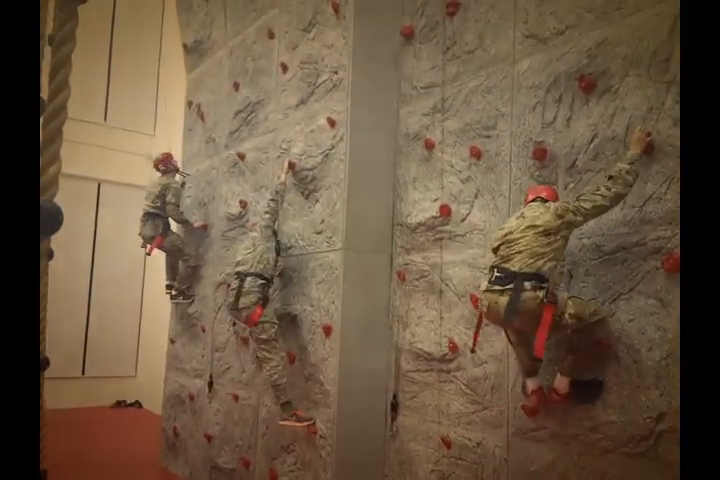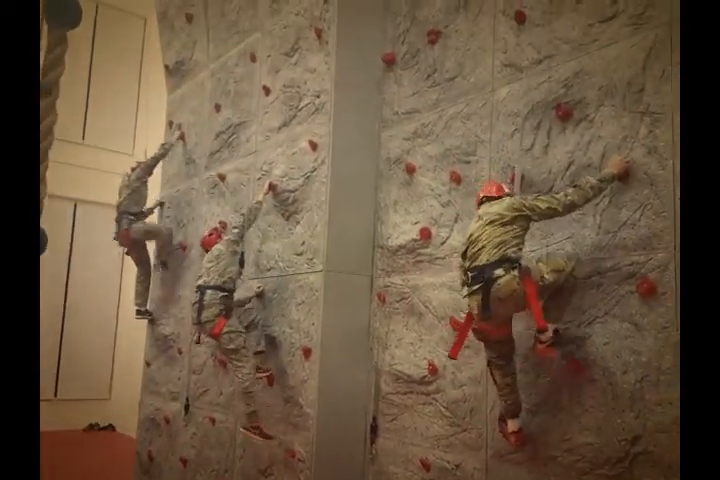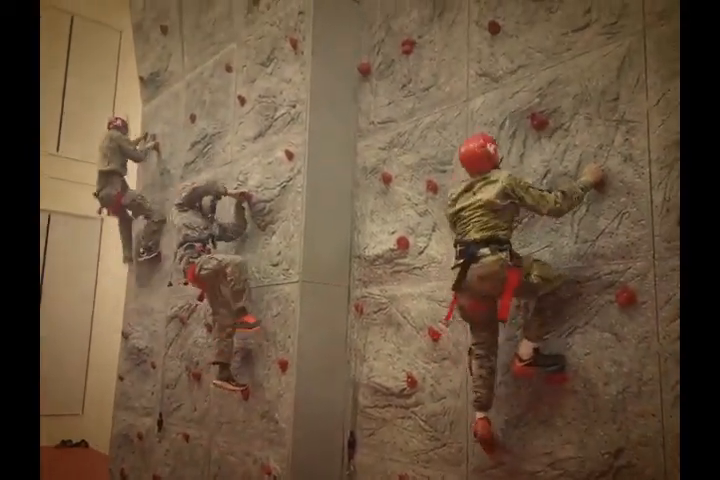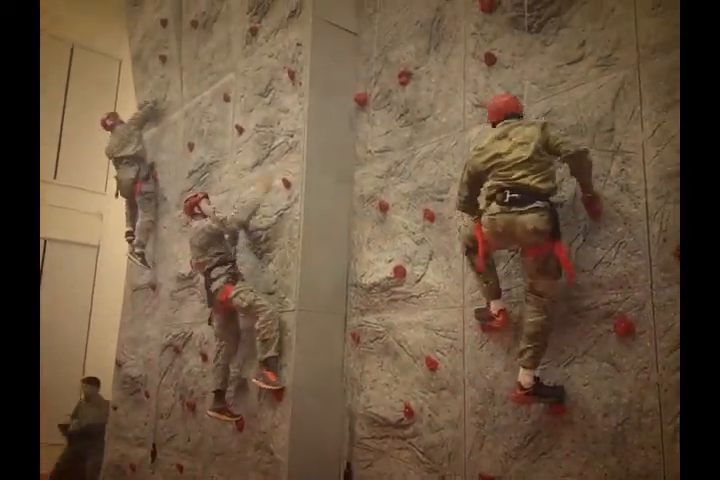
dt=1s
person 1, frame 1
left shoulder: (511, 223)
right shoulder: (559, 212)
right elbow: (611, 191)
right wrist: (635, 152)
left hip: (493, 301)
right hip: (527, 300)
left knee: (518, 323)
right knee: (592, 316)
left ankle: (531, 387)
right ankle: (563, 385)
person 1, frame 2
left shoulder: (474, 228)
right shoulder: (513, 204)
left elbow: (465, 278)
right elbow: (568, 200)
right wrist: (610, 174)
left hip: (480, 301)
right hip: (509, 286)
left knee: (500, 360)
right knee: (565, 266)
left ankle: (512, 426)
right ankle: (546, 335)
person 1, frame 3
left shoulder: (456, 196)
right shoulder: (506, 182)
right elbow: (553, 206)
right wrist: (585, 182)
left hip: (466, 274)
right hip: (493, 264)
left knee: (482, 347)
right knee: (549, 282)
left ankle: (481, 420)
right ankle: (526, 356)
person 1, frame 4
left shoulder: (481, 150)
right shoulder: (539, 130)
left elbow: (464, 201)
right elbow: (576, 154)
right wrist: (587, 191)
left hip: (498, 220)
right hip: (537, 220)
left knee: (471, 237)
right knee: (539, 300)
left ankle: (496, 309)
right ankle: (527, 382)
person 2, frame 1
left shoulder: (249, 244)
right shoulder: (262, 233)
right elbow: (272, 207)
left wrist: (273, 273)
right wrist: (283, 178)
left hip: (237, 299)
right hip: (252, 297)
right knee: (274, 355)
right ankle: (288, 412)
person 2, frame 2
left shoulder: (214, 257)
right shoulder: (224, 247)
right elbow: (242, 222)
right wrist: (261, 197)
left hip: (204, 309)
right hip: (213, 310)
right knee: (243, 362)
left ankle: (255, 364)
right ankle: (252, 422)
person 2, frame 3
left shoulder: (211, 223)
right shoulder: (182, 207)
left elbow: (236, 232)
right elbow: (199, 187)
left wrist: (239, 205)
right wrist: (228, 192)
left hip: (205, 262)
right hip: (194, 259)
left knee: (225, 317)
right knee: (236, 262)
left ankle: (223, 373)
right ankle: (242, 312)
person 2, frame 4
left shoulder: (199, 233)
right shoulder: (207, 225)
right elbow: (240, 221)
left wrist: (235, 234)
left hip: (215, 287)
right hip: (226, 283)
left knee: (227, 343)
right knee: (267, 313)
left ankle: (218, 402)
right ankle: (266, 370)
person 3, frame 1
left shoulder: (157, 182)
right shoulder: (172, 184)
right elbow: (173, 210)
right wrist: (191, 225)
left hip: (146, 227)
right hip: (158, 227)
left knee: (172, 250)
right knee: (189, 258)
left ankle: (170, 284)
right ankle: (178, 292)
person 3, frame 2
left shoulder: (131, 183)
right shoulder: (135, 176)
right elbow: (156, 157)
left wrist: (152, 207)
right wrist: (174, 139)
left hip: (128, 229)
right hip: (130, 227)
left knee: (144, 269)
right knee: (165, 231)
left ankle: (141, 308)
right ankle: (163, 260)
person 3, frame 3
left shoulder: (106, 140)
right shoulder: (117, 136)
right elbow: (137, 156)
left wrist: (136, 143)
right wrist: (148, 146)
left hip: (102, 190)
right hip: (115, 186)
left knee: (125, 220)
right knee: (156, 217)
left ankle: (127, 254)
right ankle: (146, 250)
person 3, frame 4
left shoulder: (109, 146)
right shoulder: (130, 125)
right elbow: (150, 111)
right wrist: (147, 106)
left hip: (122, 175)
right hip: (137, 171)
left knee: (131, 203)
right knee: (146, 213)
left ankle: (130, 231)
right ankle: (138, 248)
